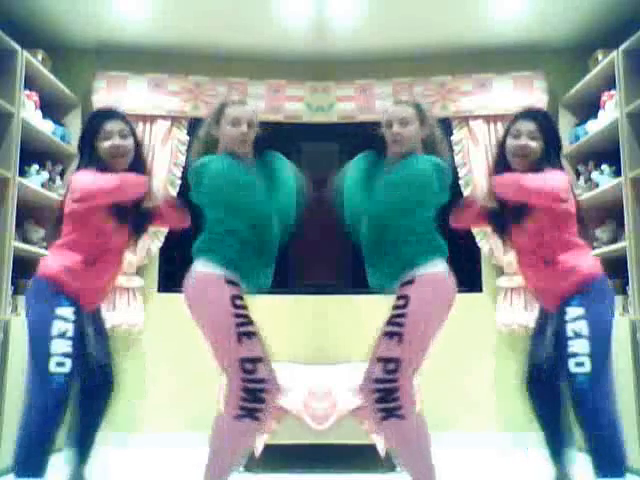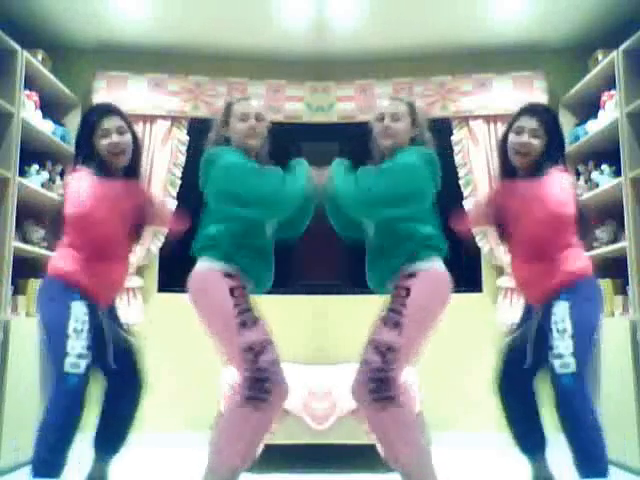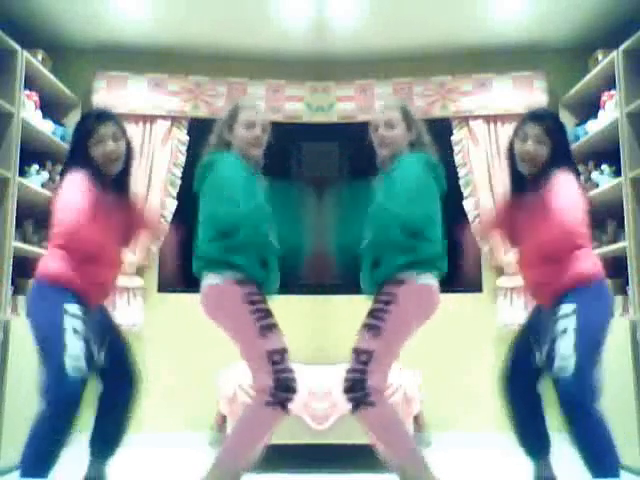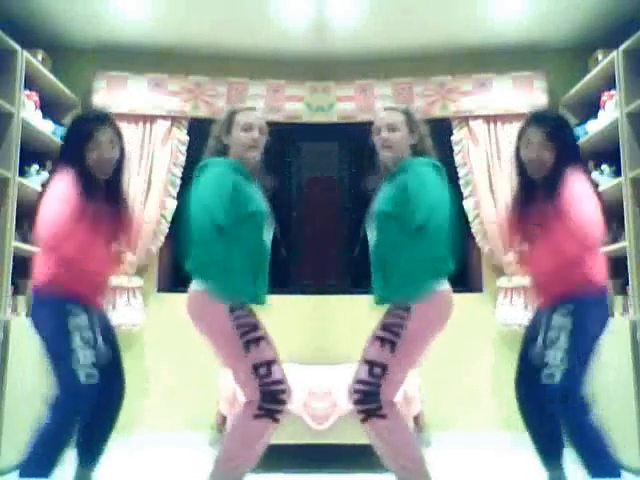
dt=1s
person 1, frame 1
left shoulder: (418, 171)
right shoulder: (393, 170)
left elbow: (365, 210)
right elbow: (361, 220)
left wrist: (357, 170)
right wrist: (356, 176)
left hip: (424, 283)
right hip: (415, 286)
left knee: (388, 388)
right knee: (377, 388)
person 1, frame 2
left shoulder: (412, 166)
right shoulder: (382, 172)
left elbow: (363, 199)
right elbow: (349, 225)
left wrist: (338, 175)
right wrist: (333, 184)
left hip: (422, 277)
right hip: (404, 285)
left knee: (381, 378)
right knee: (366, 387)
person 1, frame 3
left shoulder: (411, 169)
right shoulder: (395, 174)
left elbow: (392, 217)
right elbow: (381, 228)
left hip: (408, 285)
right hip: (397, 287)
left knee: (361, 384)
right knee: (363, 385)
person 1, frame 4
left shoulder: (418, 176)
right shoulder: (391, 183)
left elbow: (437, 222)
left wrist: (412, 286)
left hip: (421, 300)
right hip: (405, 301)
left knee: (369, 395)
right knee: (372, 396)
person 2, frame 1
left shoulder: (246, 170)
right shoulder: (221, 171)
left elbow: (278, 221)
right elbow: (275, 212)
left wrist: (282, 176)
right wrist: (282, 170)
left hip: (223, 286)
right hip: (215, 282)
left knee: (259, 387)
right knee: (252, 389)
person 2, frame 2
left shoulder: (257, 171)
right shoulder: (228, 166)
left elbow: (290, 224)
right elbow: (278, 200)
left wrist: (304, 184)
right wrist: (300, 173)
left hip: (234, 286)
right hip: (217, 277)
left knee: (273, 387)
right knee: (258, 378)
person 2, frame 3
left shoulder: (245, 174)
right shoulder: (227, 169)
right elbow: (245, 218)
left hip: (243, 287)
right hip: (231, 285)
left knee: (276, 385)
right knee: (278, 384)
person 2, frame 4
left shoulder: (248, 183)
right shoulder: (221, 176)
right elbow: (202, 221)
right wrist: (225, 286)
left hip: (234, 302)
right hip: (217, 301)
left knee: (267, 396)
right knee: (270, 395)
person 3, frame 1
left shoulder: (555, 179)
right shoulder: (505, 198)
left elbow: (535, 188)
right elbow: (458, 219)
left wrist: (497, 183)
right wrist: (484, 199)
left hip: (584, 294)
right hip: (551, 303)
left knee: (587, 389)
right knee: (540, 386)
person 3, frame 2
left shoulder: (555, 178)
right shoulder: (512, 187)
left elbow: (555, 208)
right elbow: (470, 221)
left wrist: (504, 197)
right wrist: (474, 215)
left hip: (571, 293)
right hip: (538, 300)
left knee: (568, 386)
right knee: (513, 381)
person 3, frame 3
left shoulder: (561, 181)
right shoulder: (523, 191)
left elbow: (566, 225)
right elbow: (498, 223)
left wrist: (523, 229)
right wrist: (483, 230)
left hip: (581, 295)
right hip: (548, 302)
left knee: (574, 390)
right knee: (517, 380)
person 3, frame 4
left shoulder: (572, 183)
right shoulder: (529, 192)
left elbow: (585, 233)
right elbow: (517, 235)
left wrist: (533, 259)
left hip: (578, 301)
right hip: (551, 303)
left knee: (561, 396)
right knee: (529, 391)
person 4, frame 1
left shoulder: (133, 198)
right shoulder: (84, 180)
left elbow: (180, 219)
right elbow: (109, 187)
left wrist: (153, 199)
right wrist: (143, 183)
left hip: (88, 303)
right hip: (55, 293)
left knee: (99, 386)
right knee: (52, 389)
person 4, frame 2
left shoulder: (127, 187)
right shoulder: (83, 178)
left elbow: (167, 219)
right elbow: (85, 208)
left wrist: (162, 213)
right wrist: (134, 196)
left hip: (101, 300)
right hip: (68, 293)
left knee: (126, 381)
right knee: (70, 387)
person 4, frame 3
left shoulder: (116, 190)
right shoulder: (78, 181)
right elbow: (72, 226)
left wrist: (154, 229)
right wrist: (119, 227)
left hip: (90, 303)
right hip: (58, 295)
left knee: (122, 380)
right knee: (65, 389)
person 4, frame 4
left shoulder: (110, 193)
right shoulder: (67, 184)
left elbow: (122, 231)
right elbow: (54, 233)
left hip: (89, 304)
right hip: (60, 301)
left knee: (111, 392)
right knee: (78, 396)
